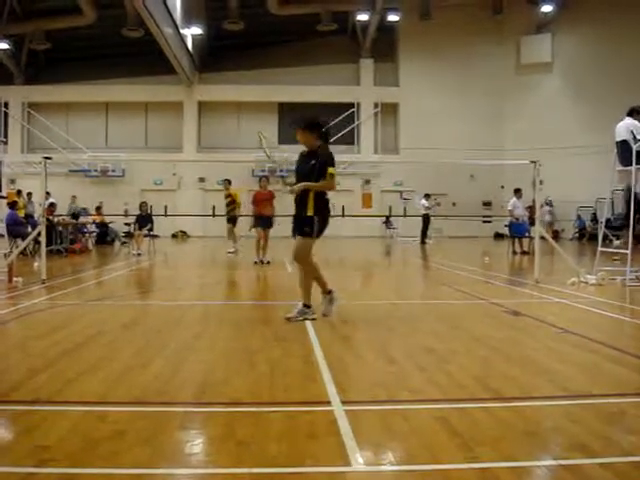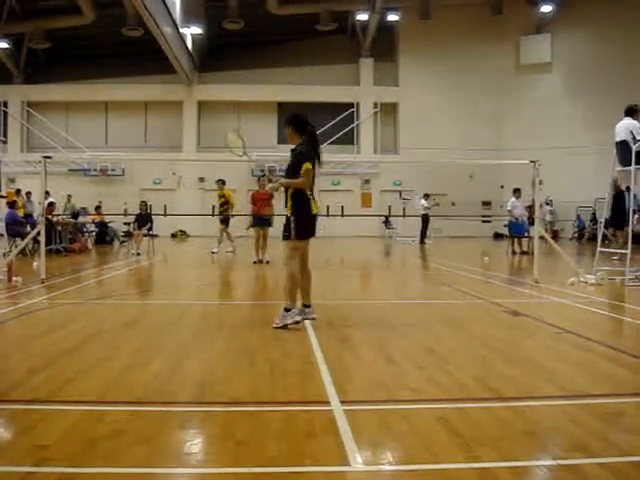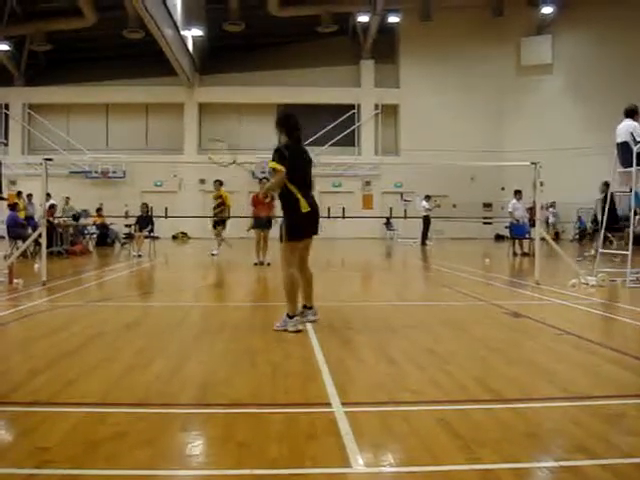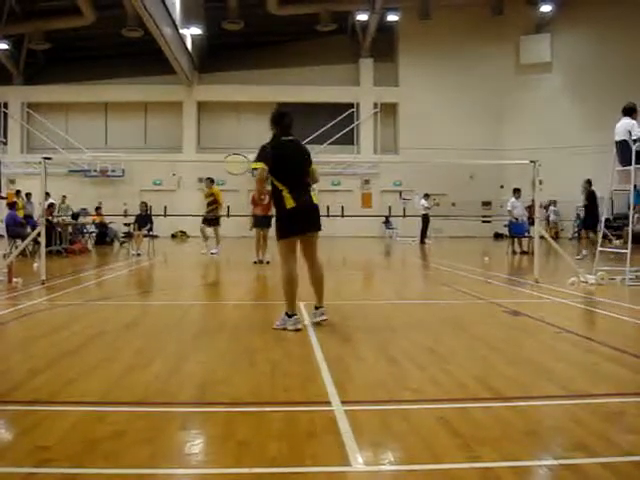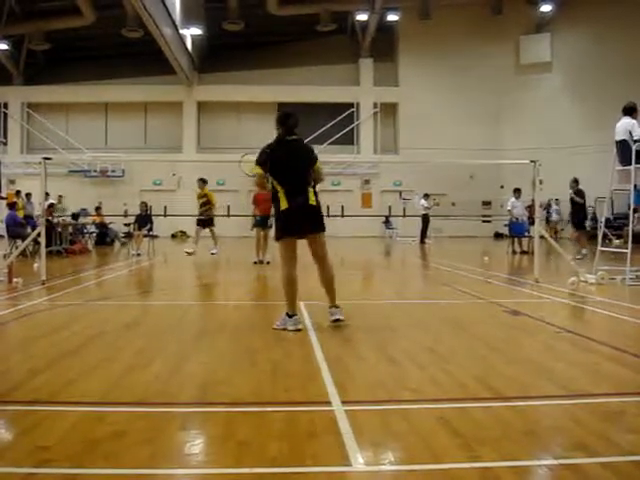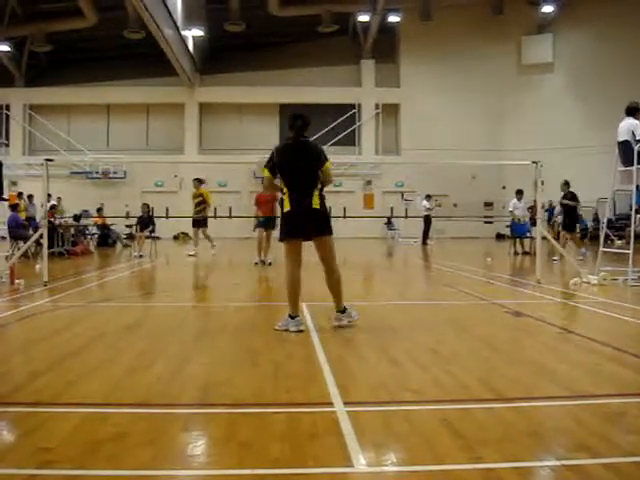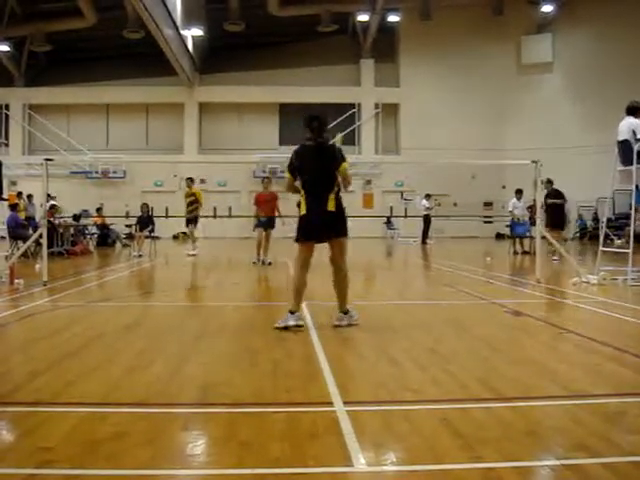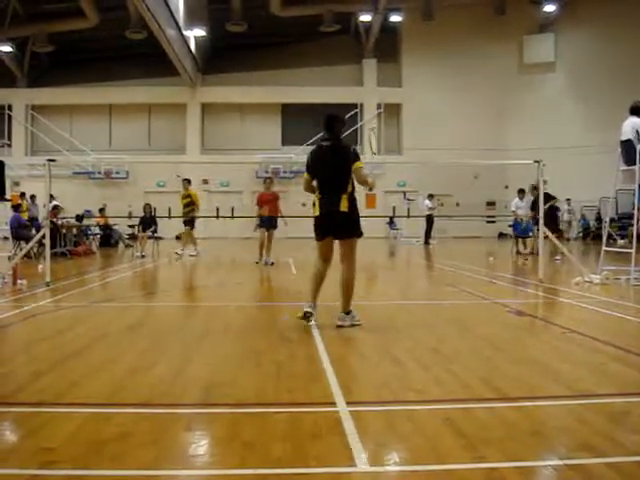
dt=0.2s
person 1, frame 1
left shoulder: (325, 155)
right shoulder: (303, 156)
left elbow: (330, 185)
left wrist: (306, 185)
right wrist: (295, 186)
left hip: (316, 212)
right hip: (301, 211)
left knee: (300, 256)
right knee: (302, 258)
left ankle: (327, 292)
right ankle: (306, 307)
person 1, frame 2
left shoulder: (303, 152)
right shoulder: (301, 151)
left elbow: (306, 182)
left wrist: (282, 182)
right wrist: (282, 184)
left hip: (299, 211)
right hip: (300, 210)
left knee: (293, 259)
right knee: (301, 261)
left ankle: (290, 310)
right ankle: (306, 308)
person 1, frame 3
left shoulder: (281, 150)
right shoulder: (302, 151)
left elbow: (279, 179)
left wrist: (267, 188)
left hip: (295, 211)
right hip: (309, 209)
left knee: (289, 263)
right knee: (301, 262)
left ankle: (292, 317)
right ankle: (308, 309)
person 1, frame 4
left shoulder: (268, 149)
right shoulder: (301, 147)
left elbow: (261, 177)
right elbow: (314, 178)
left wrist: (260, 191)
left hip: (287, 208)
right hip: (309, 205)
left knee: (288, 262)
right knee: (312, 259)
left ankle: (291, 316)
right ankle: (319, 308)
person 1, frame 5
left shoulder: (270, 150)
right shoulder: (306, 148)
left elbow: (259, 180)
right elbow: (319, 177)
left wrist: (269, 189)
left hip: (286, 209)
right hip: (310, 205)
left knee: (289, 263)
right knee: (322, 259)
left ankle: (292, 316)
right ankle: (334, 308)
person 1, frame 6
left shoulder: (279, 152)
right shoulder: (315, 149)
left elbow: (268, 184)
right elbow: (328, 179)
left hip: (292, 210)
right hip: (316, 208)
left knee: (293, 265)
right knee: (329, 262)
left ankle: (293, 318)
right ankle: (341, 312)
person 1, frame 7
left shoulder: (299, 153)
right shoulder: (333, 150)
left elbow: (290, 186)
right elbow: (346, 180)
right wrist: (341, 186)
left hip: (308, 212)
right hip: (332, 209)
left knee: (302, 264)
right knee: (339, 263)
left ankle: (294, 314)
right ankle: (343, 313)
person 1, frame 8
left shoulder: (315, 153)
right shoulder: (348, 151)
left elbow: (307, 186)
right elbow: (361, 178)
right wrist: (370, 184)
left hip: (322, 212)
right hip: (345, 209)
left knee: (322, 260)
right knee: (348, 262)
left ankle: (311, 305)
right ankle: (346, 314)
